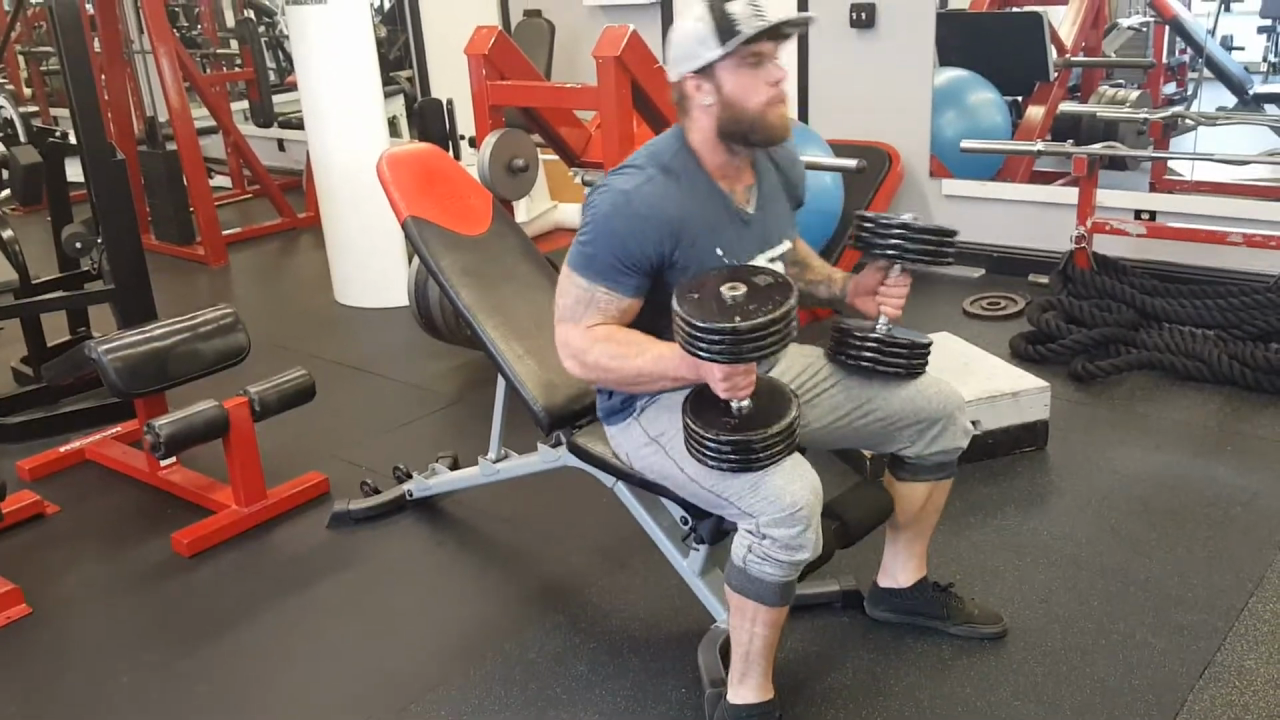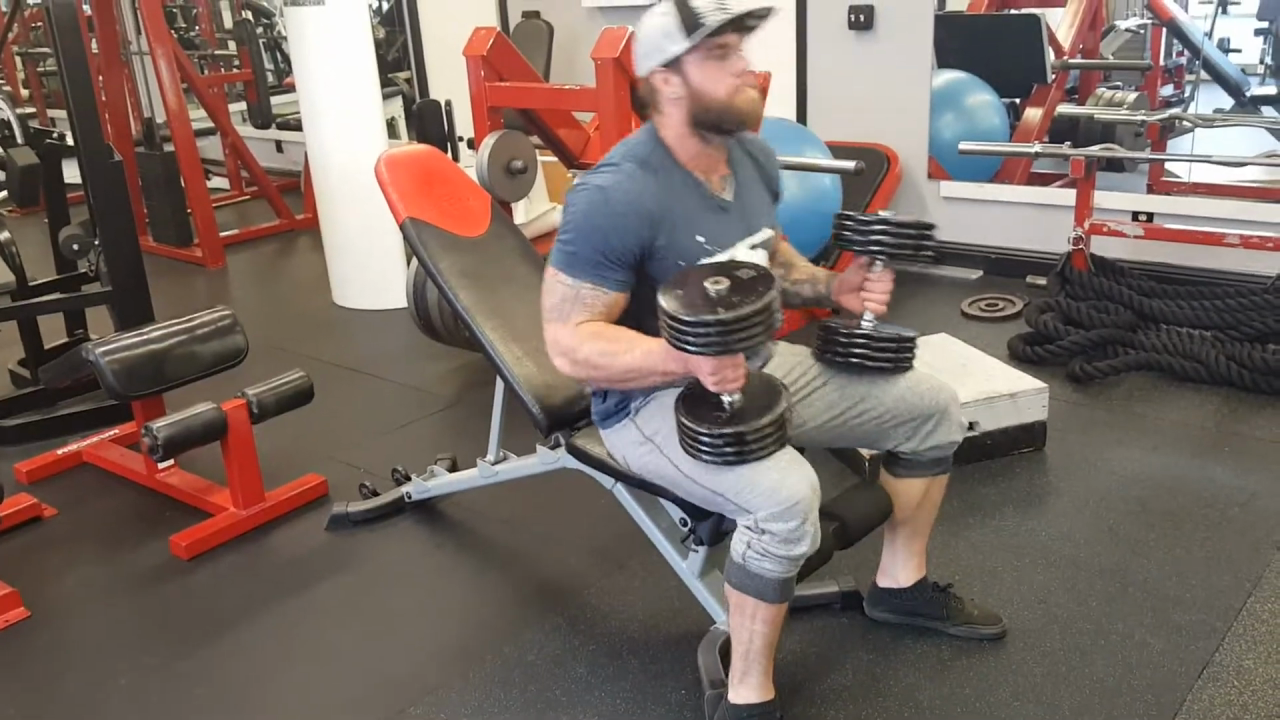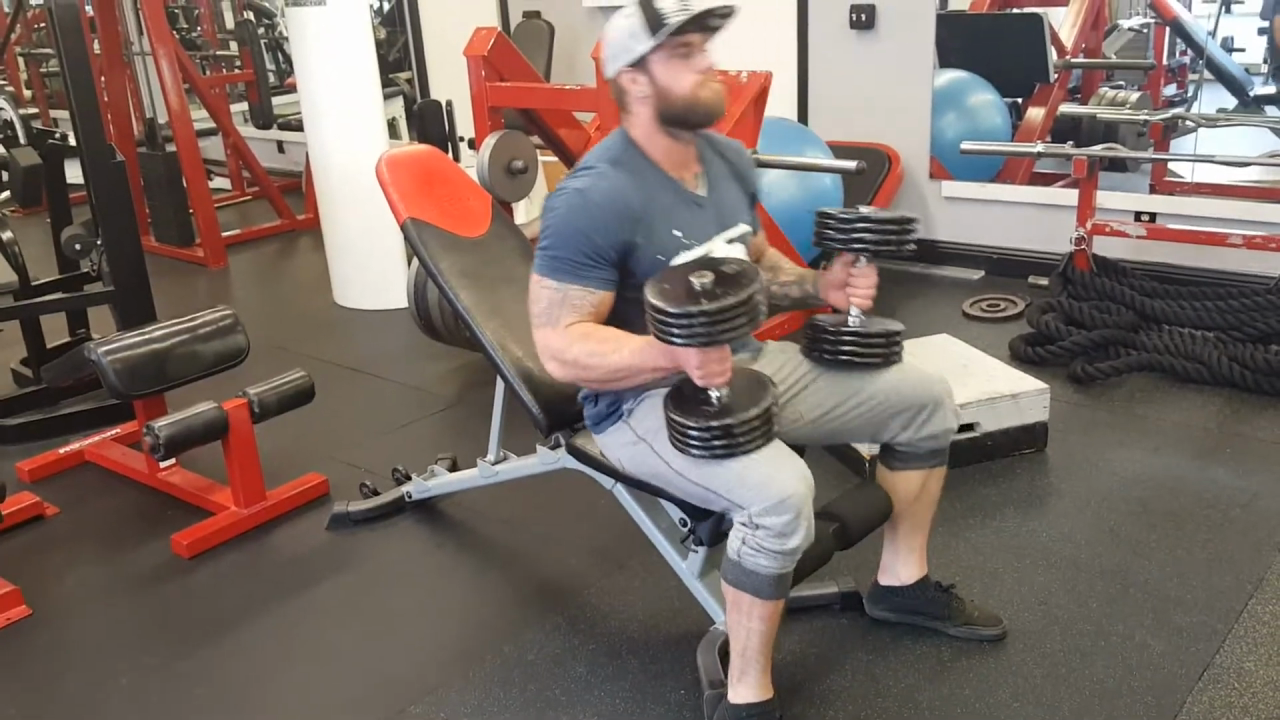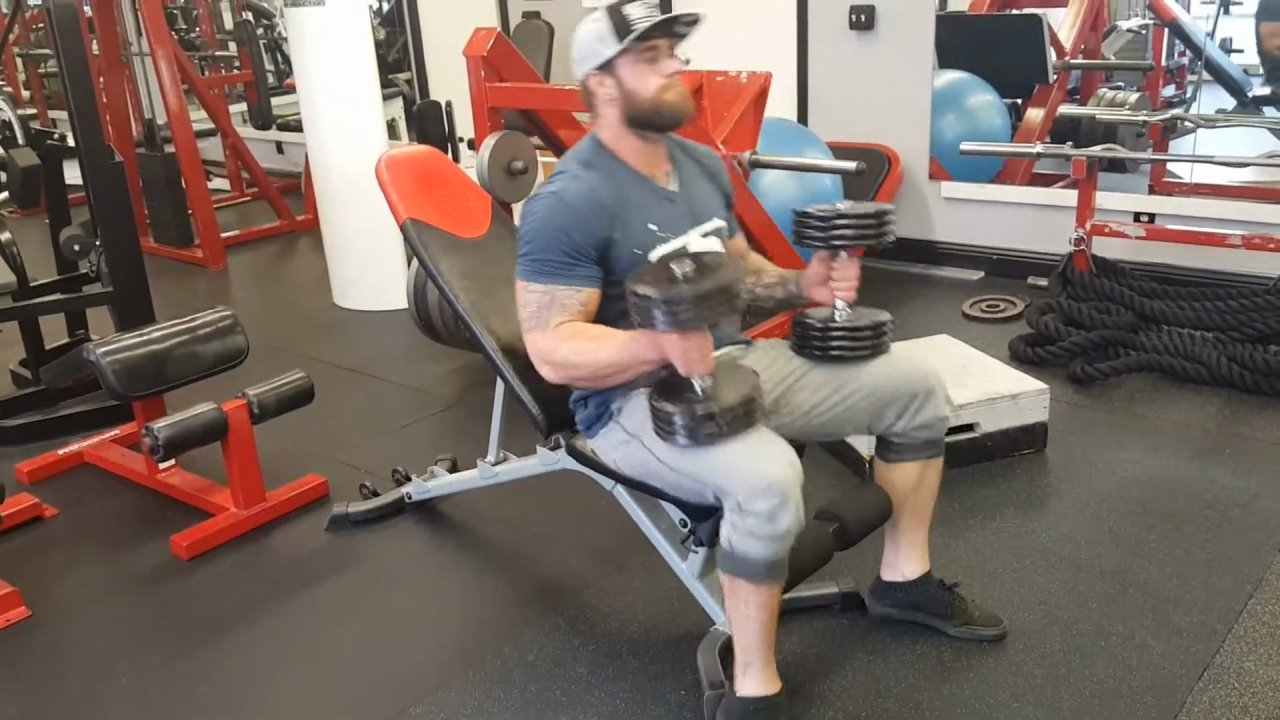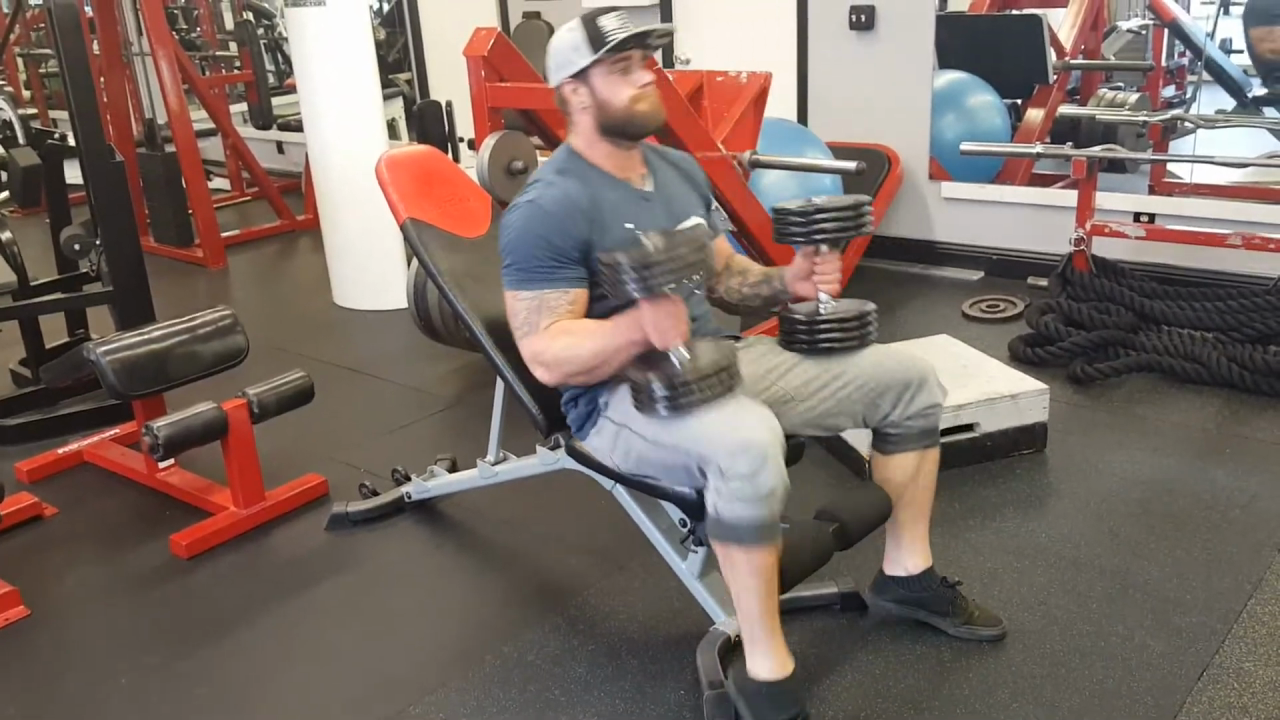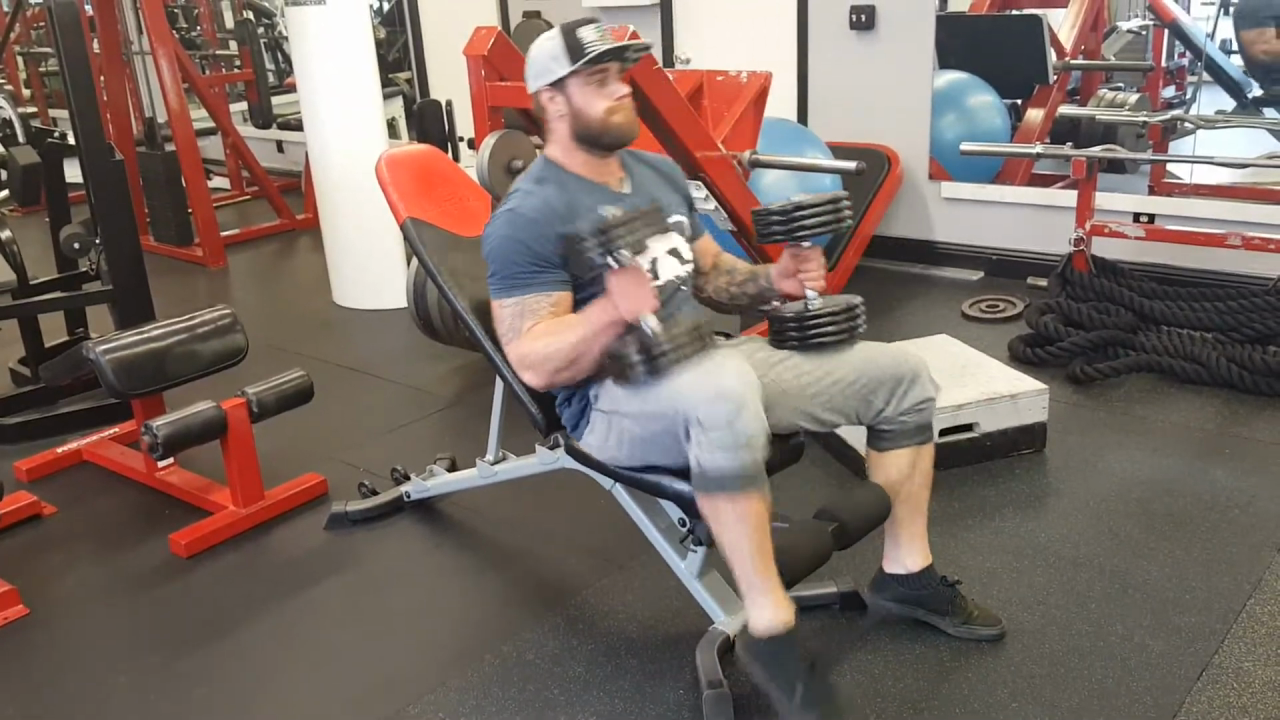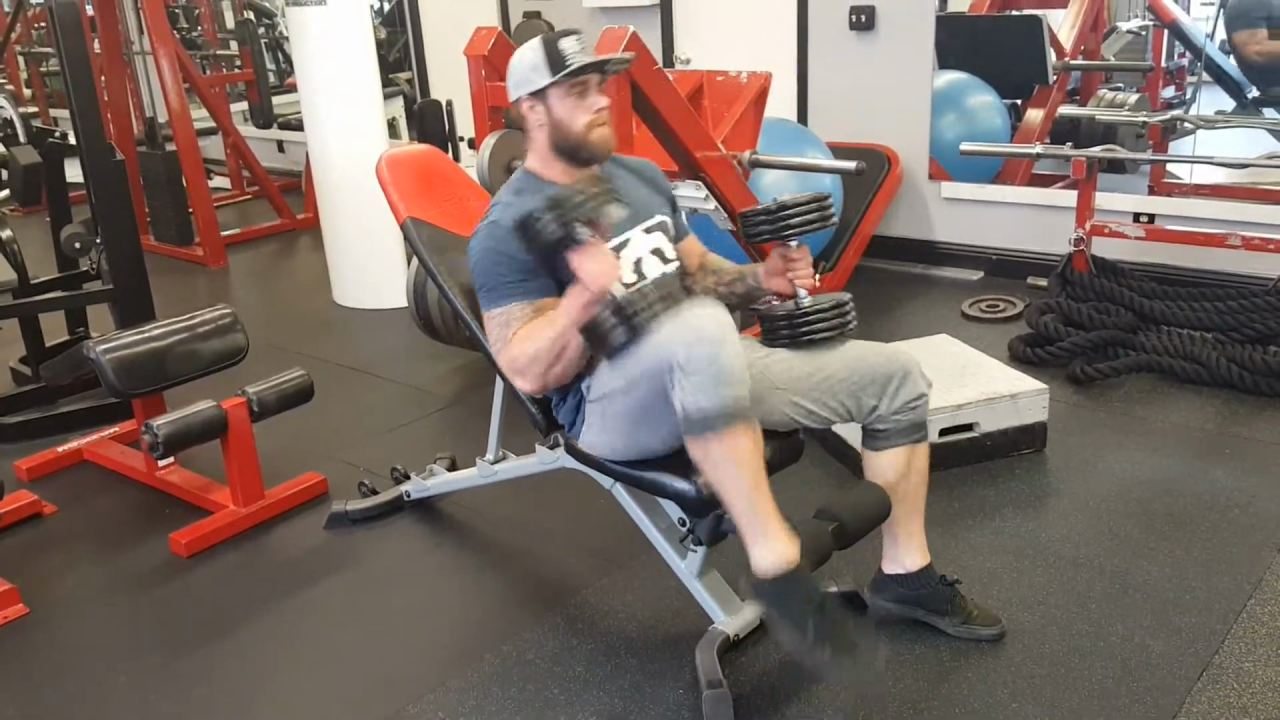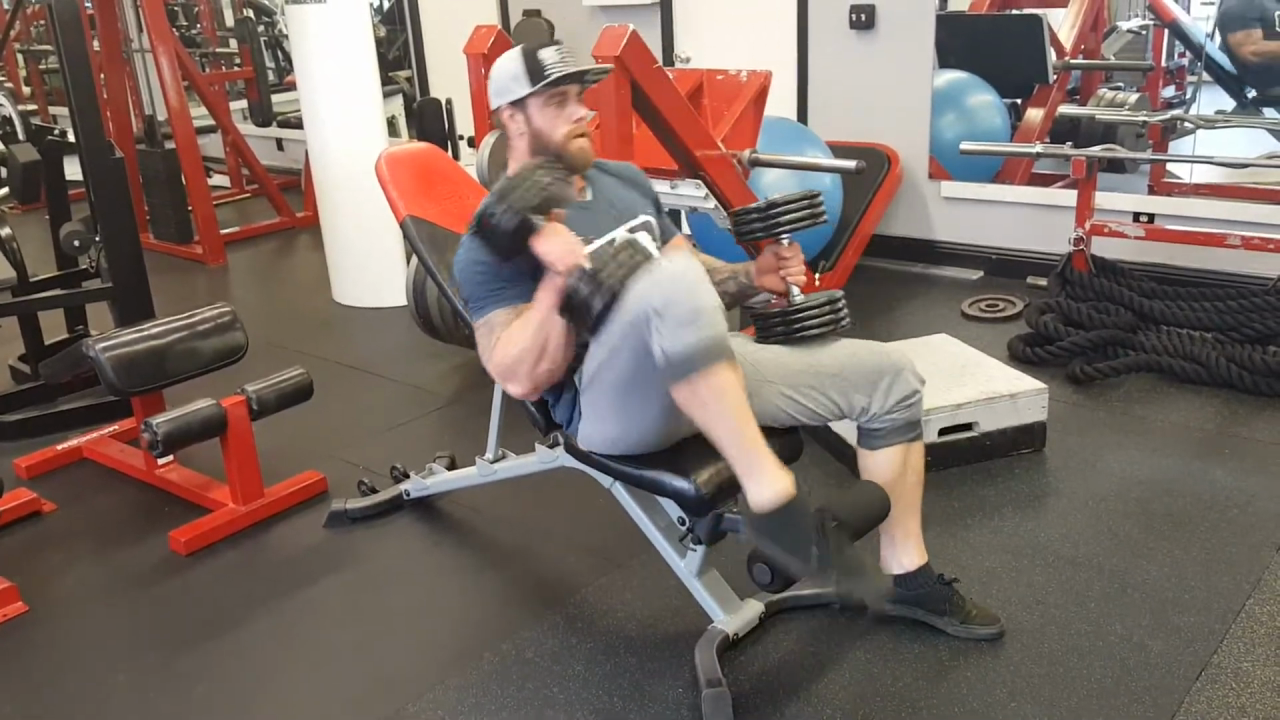
dt=0.1s
person 1, frame 1
left shoulder: (775, 160)
right shoulder: (636, 202)
right elbow: (581, 346)
left wrist: (845, 289)
right wrist: (698, 365)
left hip: (764, 366)
right hip: (660, 398)
left knee: (939, 412)
right knee: (788, 501)
left ankle: (902, 584)
person 1, frame 2
left shoulder: (752, 156)
right shoulder: (616, 197)
right elbow: (570, 343)
left wrist: (831, 288)
right wrist: (686, 360)
left hip: (756, 365)
right hip: (654, 398)
left knee: (933, 408)
right knee: (785, 496)
left ankle: (901, 584)
person 1, frame 3
left shoulder: (724, 158)
right shoulder: (591, 200)
right elbow: (561, 349)
left wrist: (818, 287)
right wrist: (673, 357)
left hip: (744, 364)
right hip: (644, 400)
left knee: (927, 402)
right knee: (780, 492)
left ankle: (901, 583)
person 1, frame 4
left shoulder: (697, 162)
right shoulder: (570, 201)
right elbow: (552, 350)
left wrist: (801, 286)
right wrist: (658, 347)
left hip: (735, 361)
right hip: (635, 399)
left knee: (919, 392)
right knee: (767, 478)
left ankle: (904, 580)
person 1, frame 5
left shoulder: (676, 168)
right shoulder: (546, 209)
right elbow: (549, 358)
left wrist: (785, 282)
right wrist: (638, 329)
right hip: (623, 401)
left knee: (912, 382)
right knee: (749, 445)
left ankle: (906, 574)
person 1, frame 6
left shoulder: (656, 172)
right shoulder: (528, 218)
right elbow: (535, 363)
left wrist: (771, 280)
right wrist: (614, 311)
left hip: (707, 361)
right hip: (615, 401)
left knee: (903, 378)
right knee: (728, 405)
left ankle: (905, 574)
right ankle: (769, 629)
person 1, frame 7
left shoulder: (641, 176)
right shoulder: (508, 230)
left elbow: (697, 274)
right elbow: (531, 374)
left wrist: (760, 280)
right wrist: (584, 295)
left hip: (707, 368)
right hip: (610, 404)
left knee: (896, 378)
right knee: (701, 328)
left ankle: (905, 575)
right ankle: (778, 569)
person 1, frame 8
left shoulder: (623, 181)
right shoulder: (492, 243)
left elbow: (693, 270)
right elbow: (521, 379)
left wrist: (752, 277)
right wrist: (557, 280)
left hip: (696, 362)
right hip: (607, 401)
left knee: (890, 377)
right knee: (671, 284)
left ankle: (906, 575)
right ankle: (772, 499)
